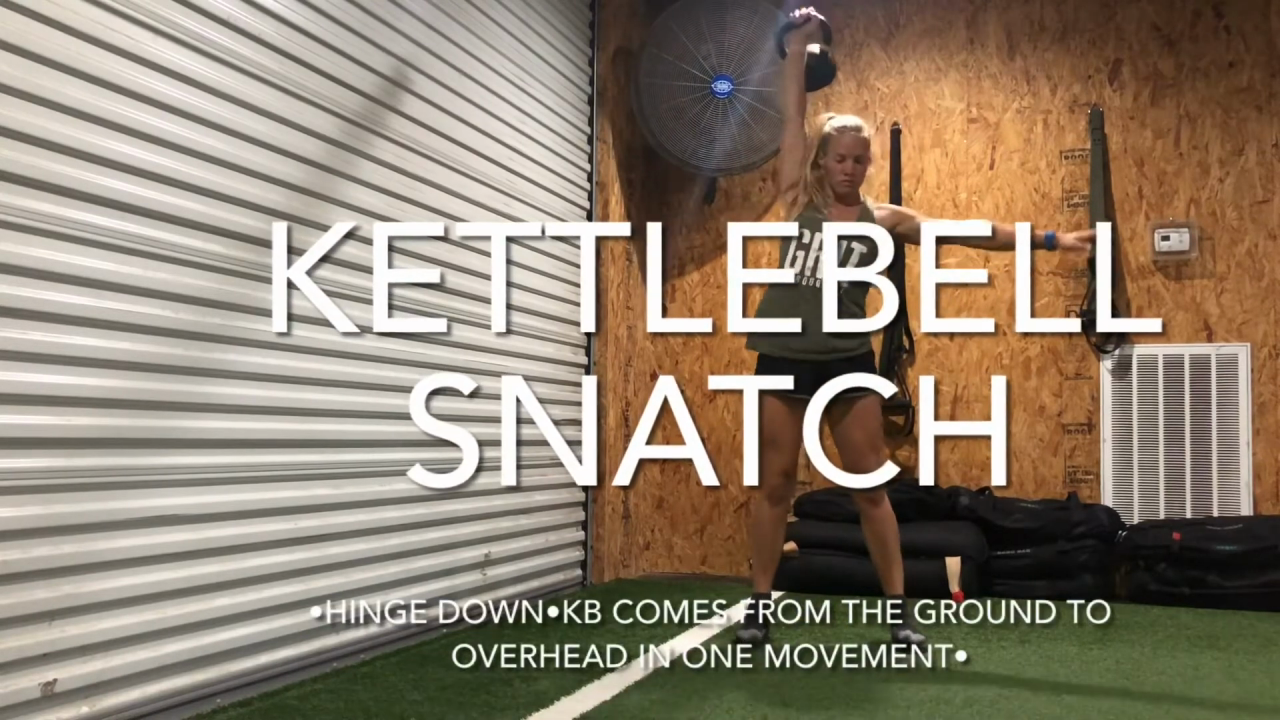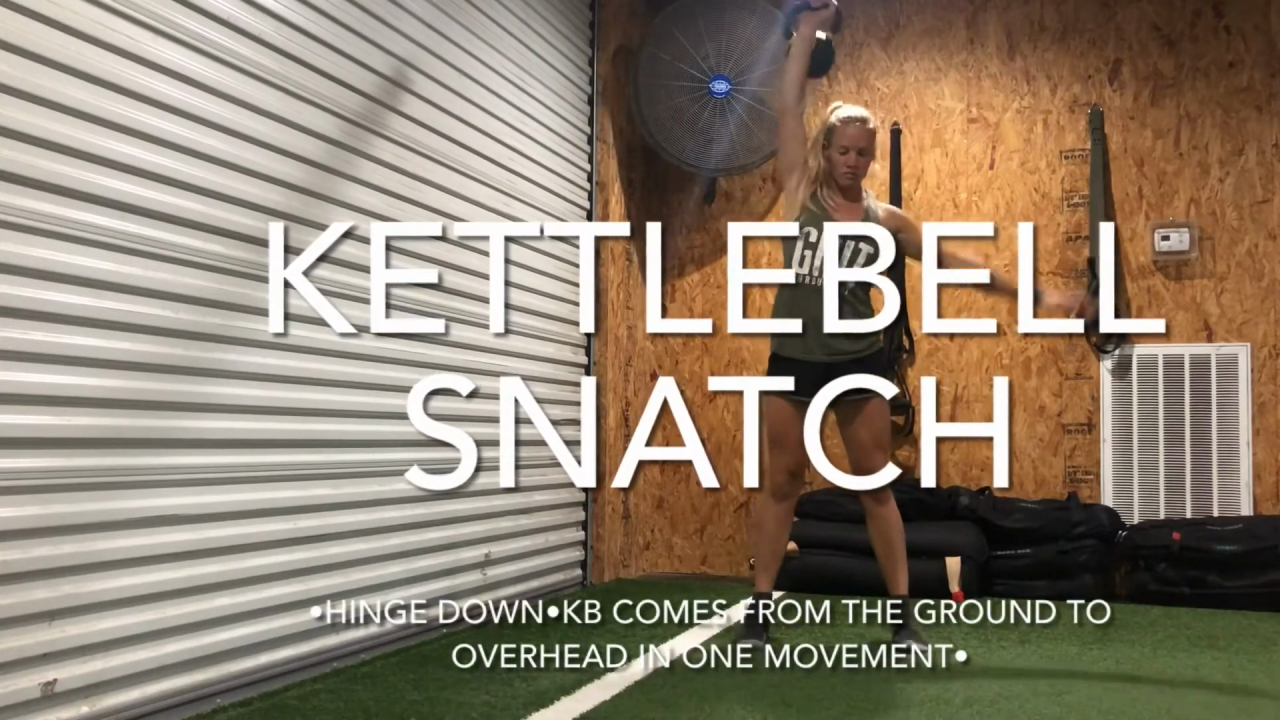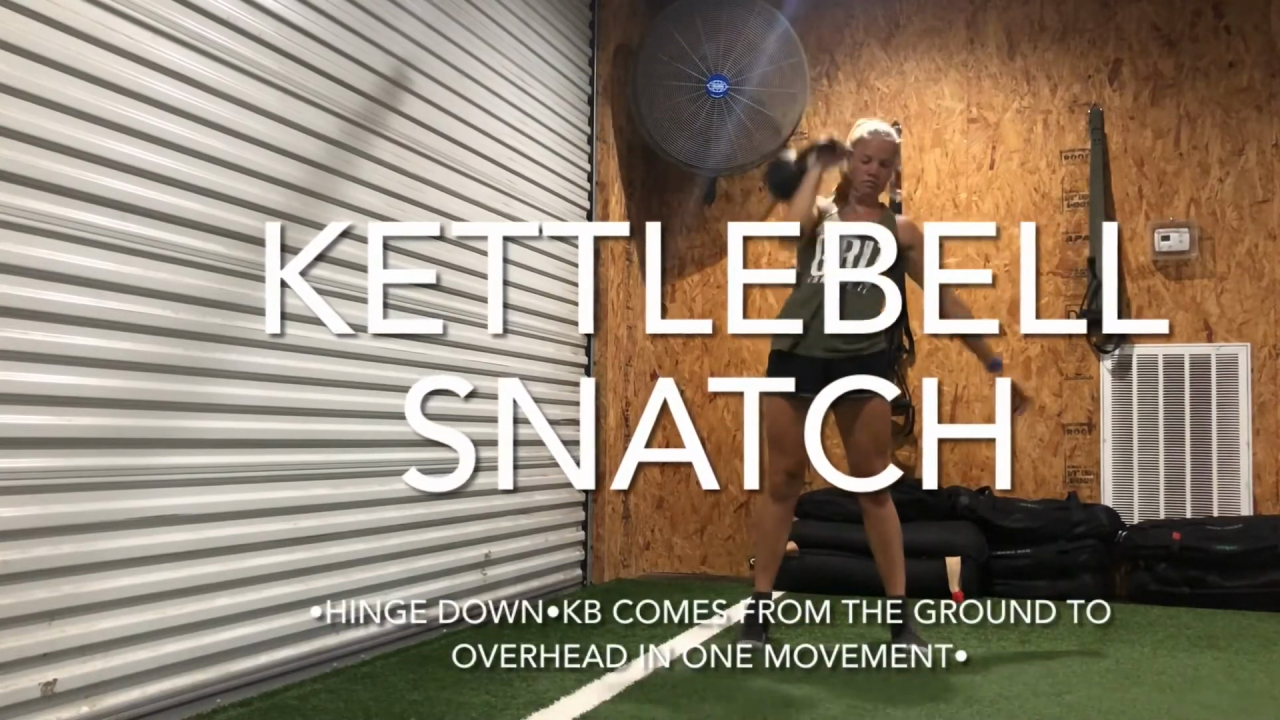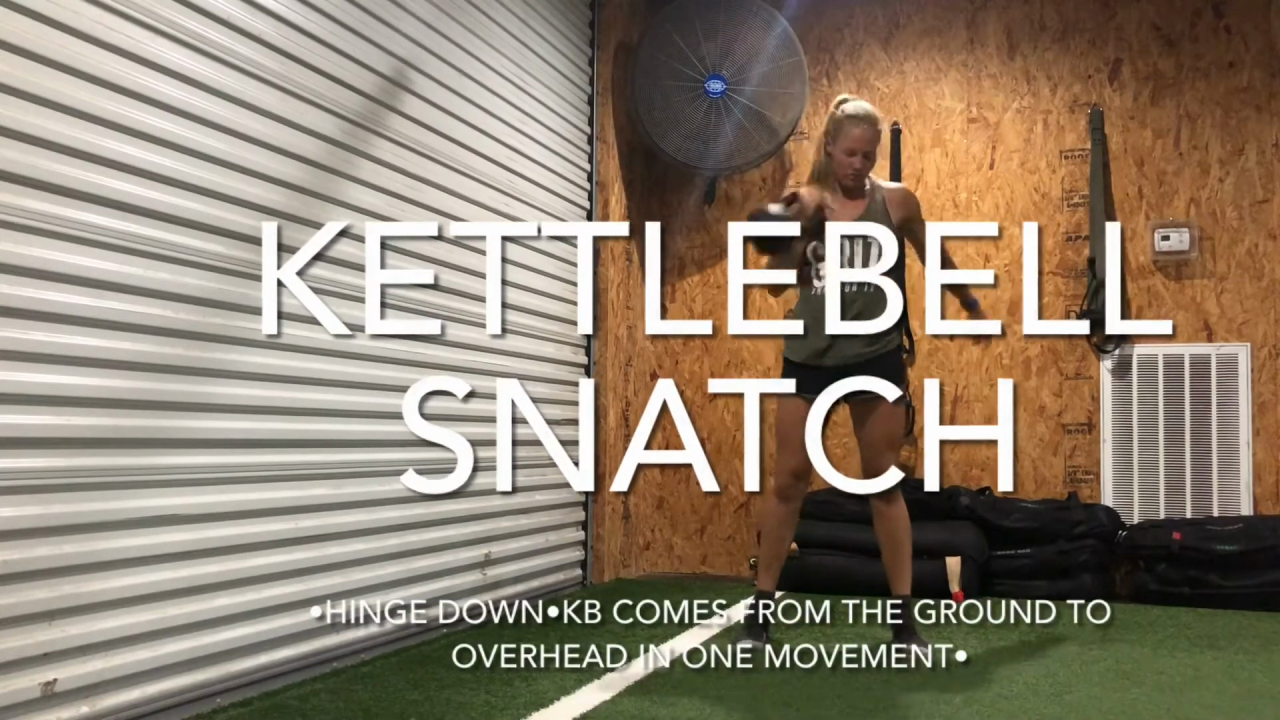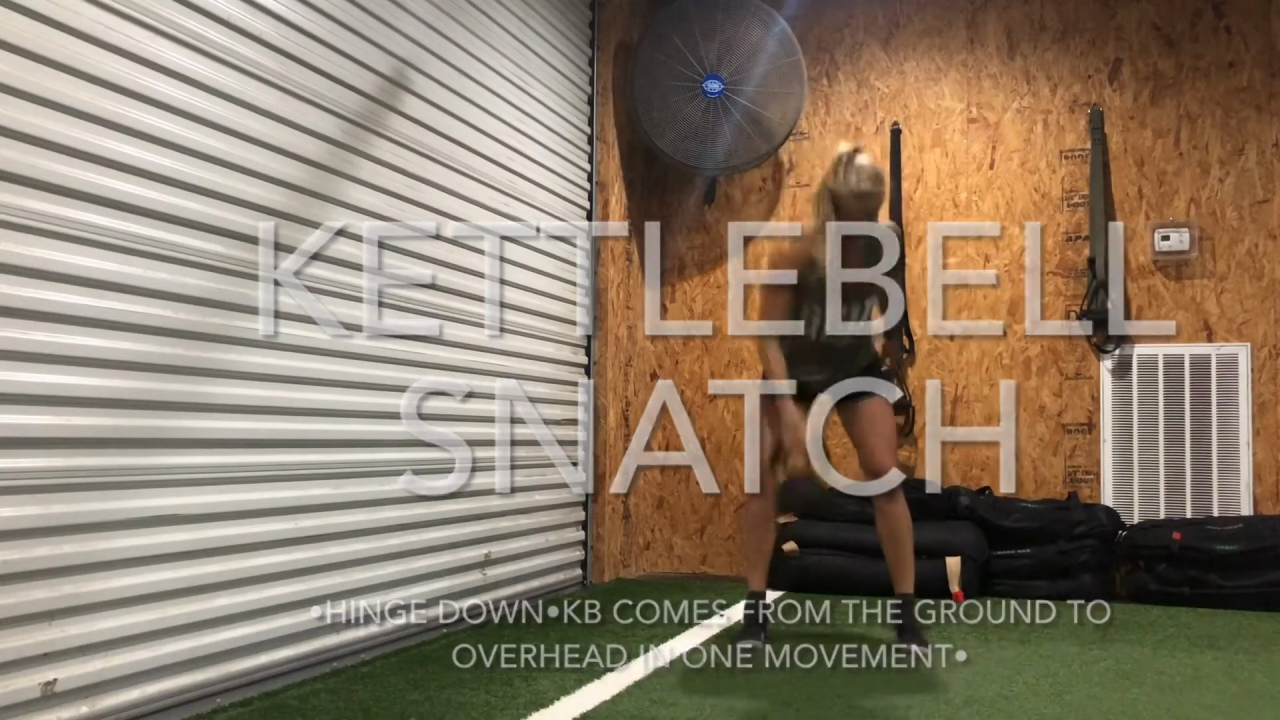
dt=0.4s
person 1, frame 1
left shoulder: (882, 220)
right shoulder: (796, 199)
left elbow: (968, 231)
right elbow: (792, 120)
left wrist: (1050, 239)
left hip: (848, 361)
right hip: (783, 359)
left knee: (869, 486)
right knee: (775, 483)
left ankle: (898, 610)
right ankle: (758, 606)
person 1, frame 2
left shoulder: (888, 220)
right shoulder: (801, 191)
left elbow: (961, 262)
right elbow: (786, 110)
left wrist: (1033, 296)
left hip: (860, 361)
right hip: (794, 358)
left knee: (874, 487)
right knee: (780, 483)
left ankle: (902, 613)
right ankle: (760, 607)
person 1, frame 3
left shoulder: (903, 231)
right shoulder: (821, 211)
left elbow: (946, 300)
right elbow: (793, 228)
left wrist: (996, 366)
right wrist: (813, 177)
left hip: (864, 360)
right hip: (796, 355)
left knee: (873, 487)
right knee: (781, 482)
left ankle: (900, 615)
right ankle: (759, 607)
person 1, frame 4
left shoulder: (896, 201)
right shoulder: (803, 203)
left elbow: (935, 258)
right elbow: (776, 275)
left wrist: (971, 304)
right wrist: (803, 224)
left hip: (877, 357)
right hip: (808, 355)
left knee: (884, 483)
right knee: (790, 480)
left ankle: (904, 613)
right ankle: (762, 606)
person 1, frame 5
left shoulder: (884, 242)
right shoulder: (792, 250)
right elbow: (765, 335)
left wrist: (892, 343)
right wrist: (787, 412)
left hip: (859, 369)
right hip: (794, 367)
left knee: (885, 478)
right knee: (763, 476)
left ankle: (906, 611)
right ankle: (756, 609)
